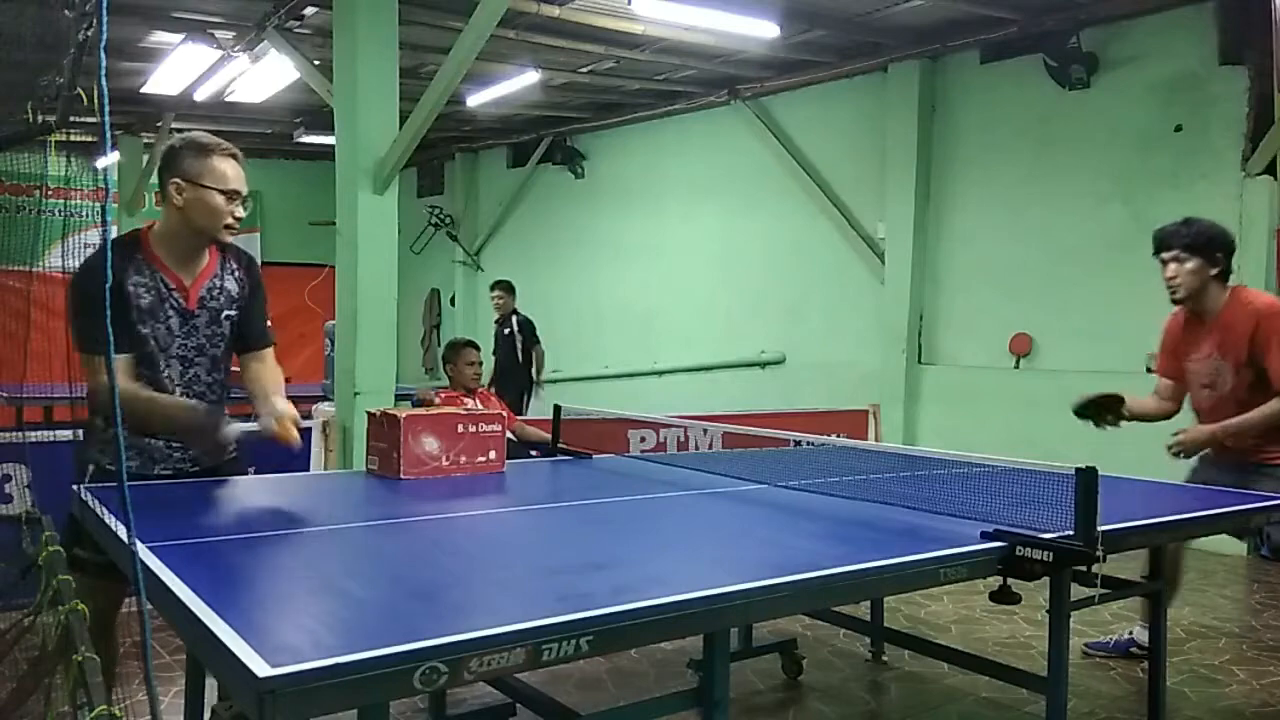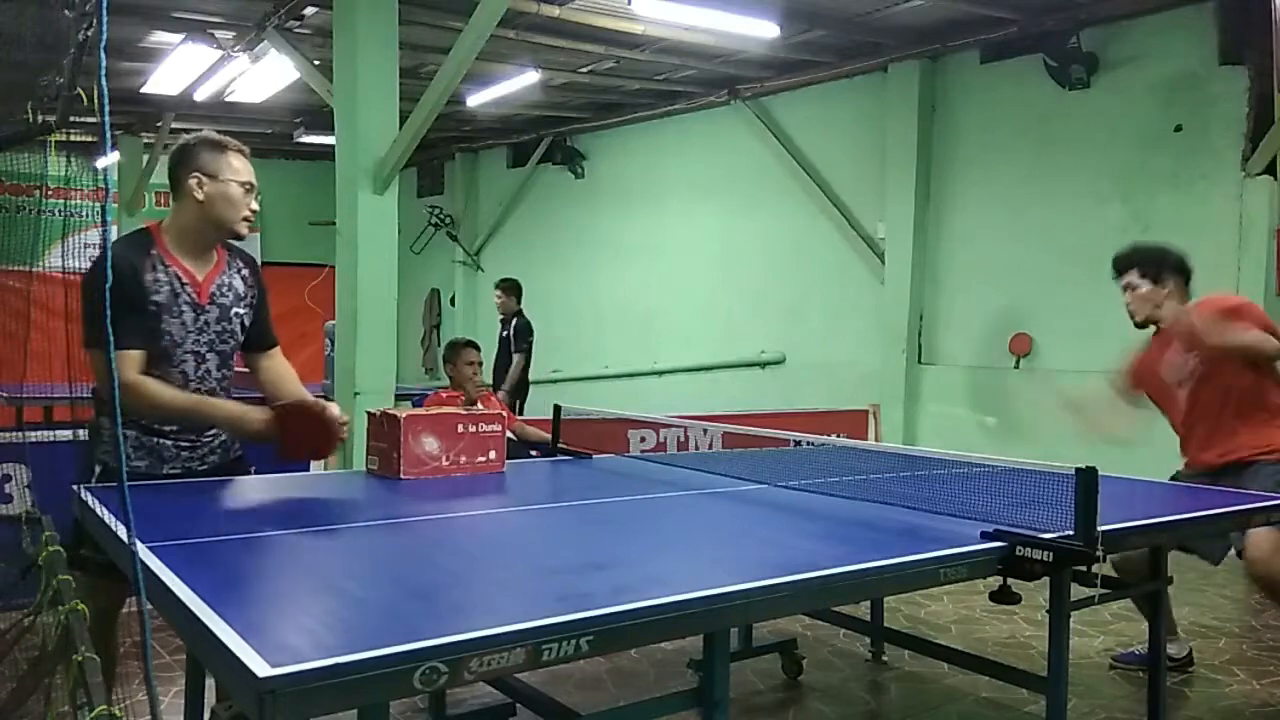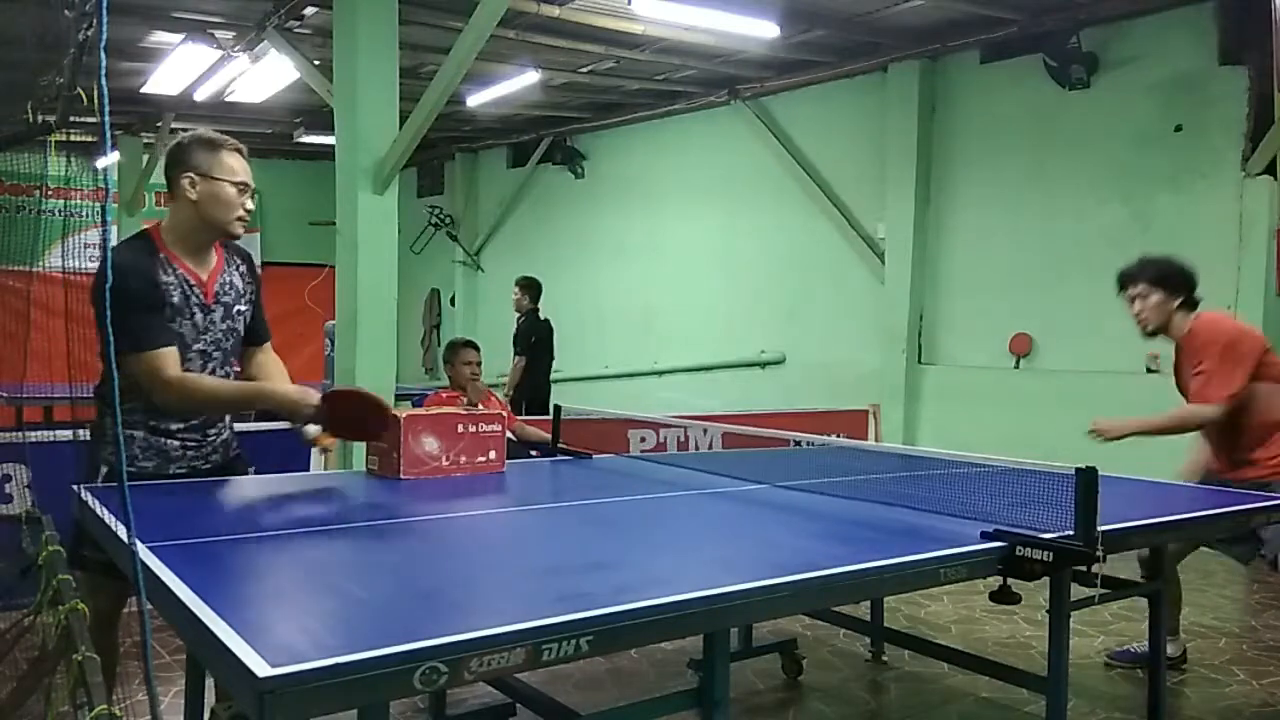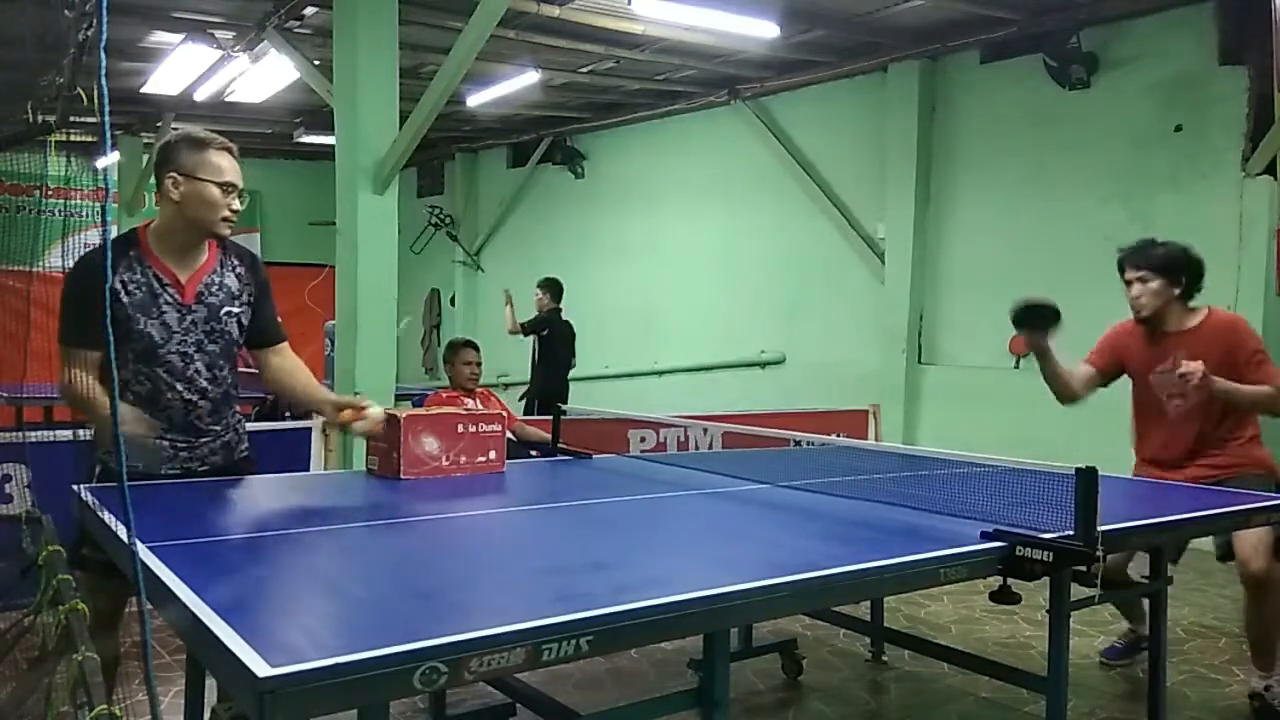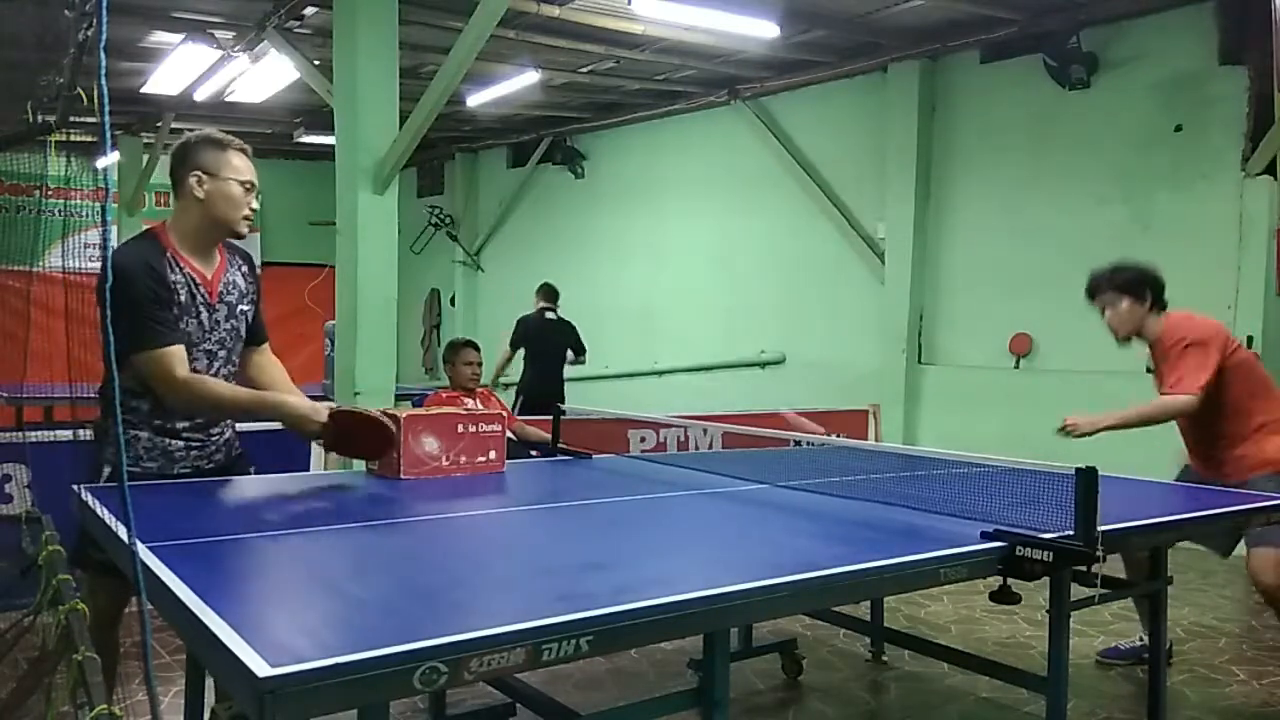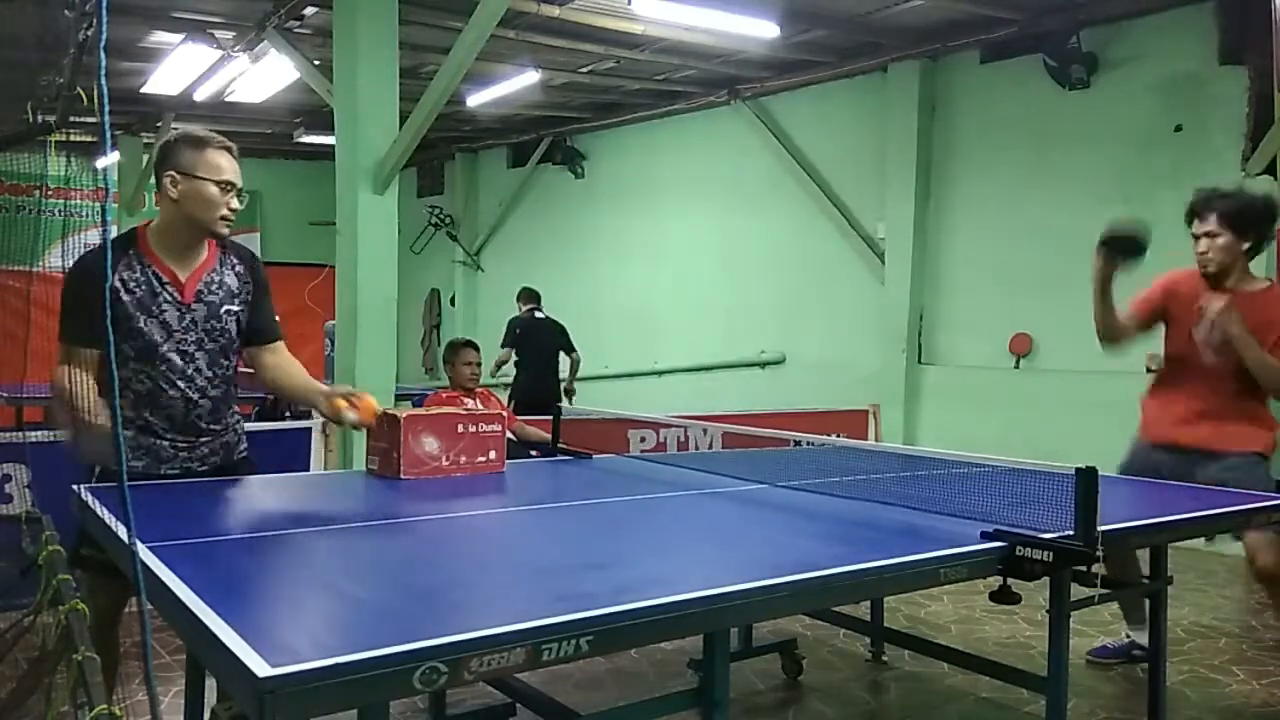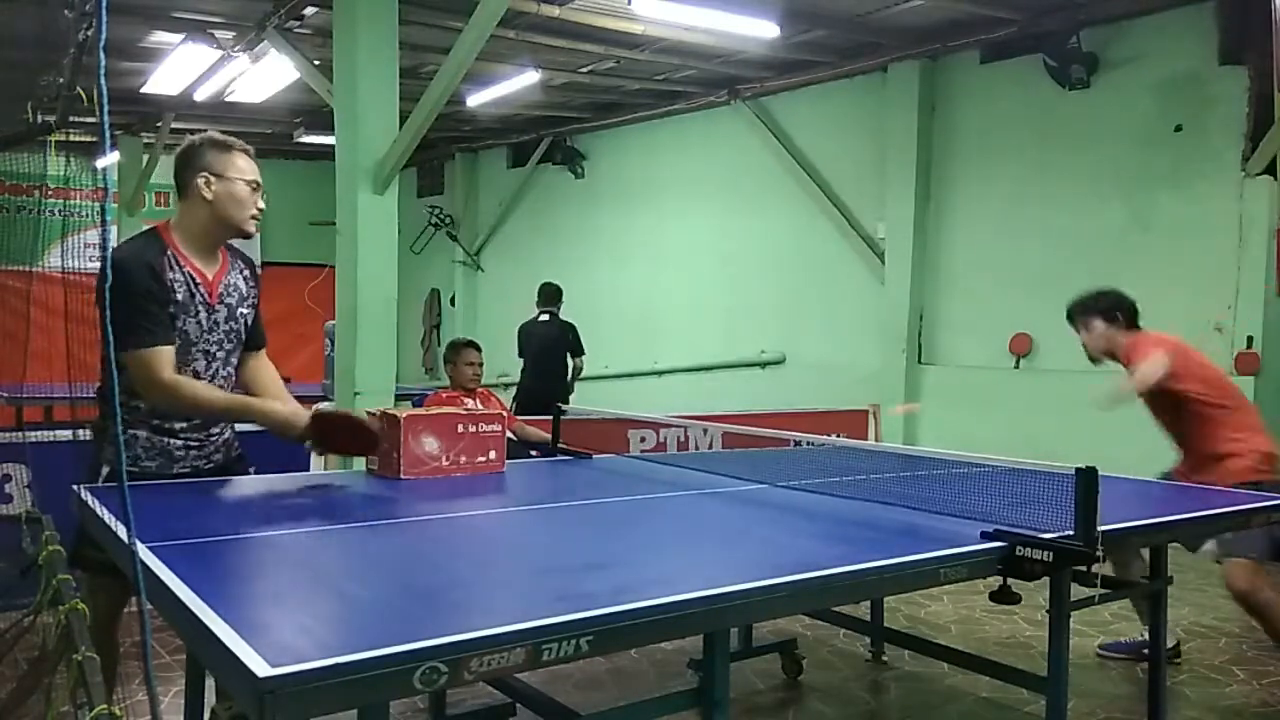
dt=0.7s
person 1, frame 1
left shoulder: (241, 270)
right shoulder: (108, 272)
left elbow: (258, 360)
right elbow: (111, 384)
left wrist: (272, 405)
right wrist: (177, 413)
left hip: (214, 465)
right hip: (124, 469)
right knee: (95, 607)
person 1, frame 2
left shoulder: (245, 272)
right shoulder: (121, 268)
left elbow: (266, 359)
right elbow: (119, 382)
left wrist: (312, 408)
right wrist: (233, 416)
left hip: (220, 467)
right hip: (132, 469)
right knee: (99, 606)
left ankle: (234, 703)
person 1, frame 3
left shoulder: (241, 266)
right shoulder: (129, 269)
left elbow: (258, 352)
right elbow: (165, 384)
left wrist: (302, 408)
right wrist: (275, 398)
left hip: (217, 461)
right hip: (136, 467)
right knee: (102, 604)
person 1, frame 4
left shoulder: (243, 268)
right shoulder: (101, 270)
left elbow: (274, 356)
right elbow: (80, 372)
left wrist: (329, 403)
right wrist: (114, 416)
left hip: (222, 464)
right hip: (132, 470)
right knee: (103, 606)
person 1, frame 5
left shoulder: (242, 267)
right shoulder: (135, 267)
right elbow: (175, 383)
left wrist: (305, 407)
right wrist: (281, 408)
left hip: (220, 460)
right hip: (140, 467)
right knee: (103, 606)
person 1, frame 6
left shoulder: (244, 267)
right shoulder: (100, 270)
left elbow: (269, 353)
right elbow: (75, 367)
left wrist: (320, 392)
right wrist: (81, 404)
left hip: (222, 463)
right hip: (132, 469)
right knee: (103, 606)
person 1, frame 7
left shoulder: (244, 270)
right shoulder: (135, 266)
right elbow: (157, 383)
left wrist: (295, 413)
right wrist: (264, 413)
left hip: (218, 461)
right hip: (139, 466)
right knee: (103, 605)
person 2, frame 1
right shoulder: (1179, 326)
right elbow: (1166, 399)
left wrist: (1213, 433)
right wrist: (1123, 408)
right hip: (1223, 458)
right ankle: (1144, 637)
person 2, frame 2
left shoulder: (1220, 310)
right shoulder: (1152, 352)
right elbow: (1123, 403)
left wrist: (1210, 330)
right hip: (1203, 473)
right knee: (1126, 560)
right ankle: (1173, 648)
person 2, frame 3
left shoulder: (1217, 332)
right shoulder: (1182, 355)
left elbow: (1212, 413)
left wrist: (1130, 427)
right wrist: (1185, 485)
right hip: (1229, 472)
right knee: (1156, 551)
right ankle: (1169, 646)
person 2, frame 4
left shoulder: (1229, 329)
right shoulder: (1125, 338)
right elbow: (1070, 390)
left wrist: (1212, 382)
right wrist: (1043, 353)
left hip: (1235, 470)
right hip: (1159, 475)
right knee: (1106, 562)
right ankle: (1141, 629)
person 2, frame 5
left shoulder: (1187, 332)
right shoulder: (1160, 351)
left elbow: (1184, 402)
left wrist: (1101, 422)
right hip: (1211, 466)
right ankle: (1152, 639)
person 2, frame 6
right shoulder: (1177, 286)
right elbow: (1113, 336)
left wrist: (1232, 333)
right wrist: (1103, 278)
left hip: (1238, 449)
right hip: (1163, 443)
right ankle: (1138, 636)
person 2, frame 7
left shoulder: (1147, 345)
right shoulder: (1145, 357)
left elbow: (1155, 369)
left wrist: (1125, 390)
left hip: (1242, 469)
right hip: (1198, 470)
left knee: (1243, 581)
